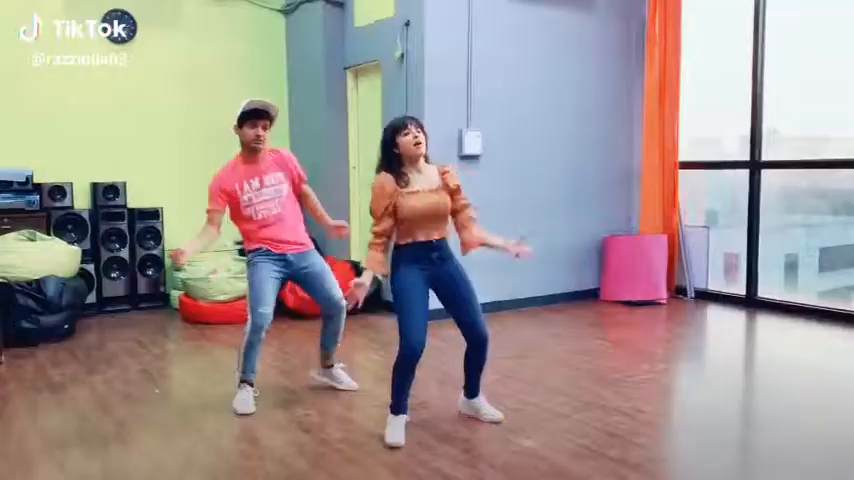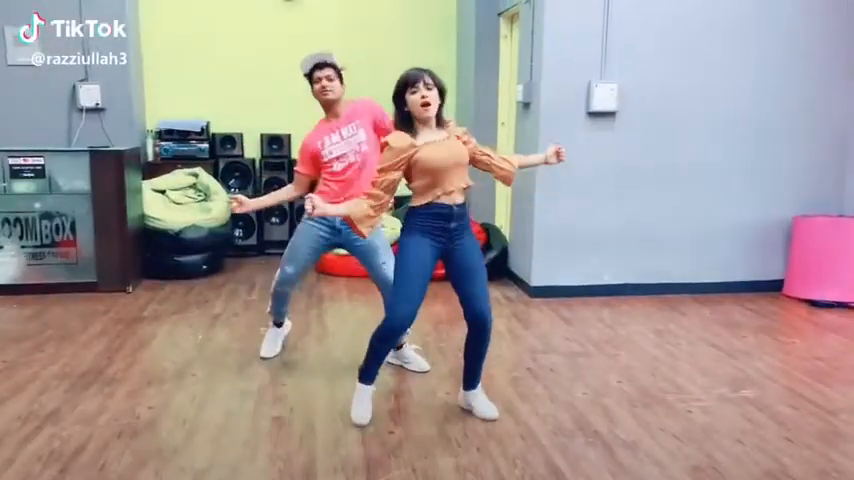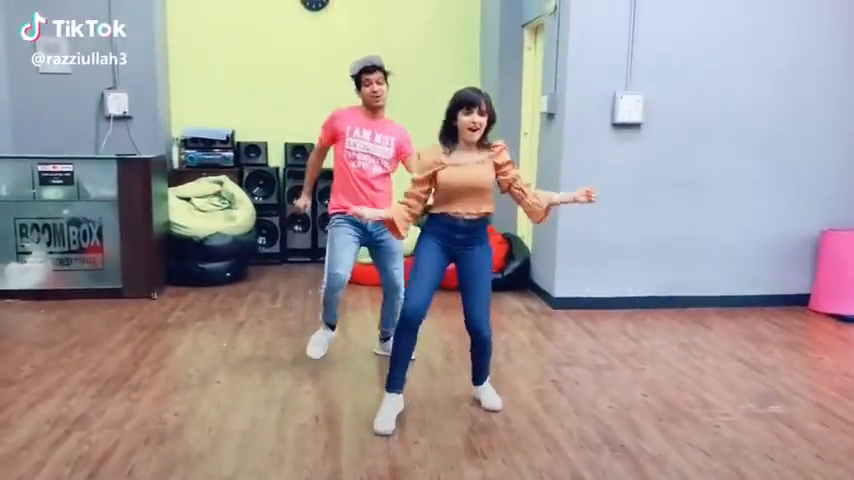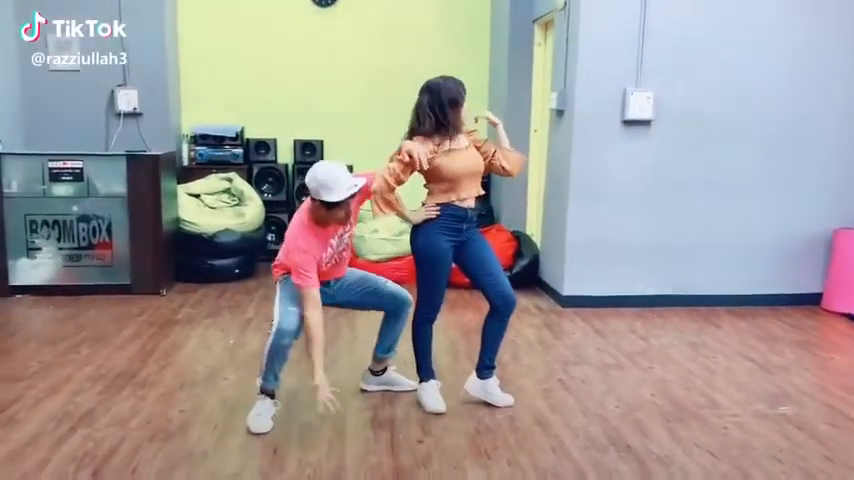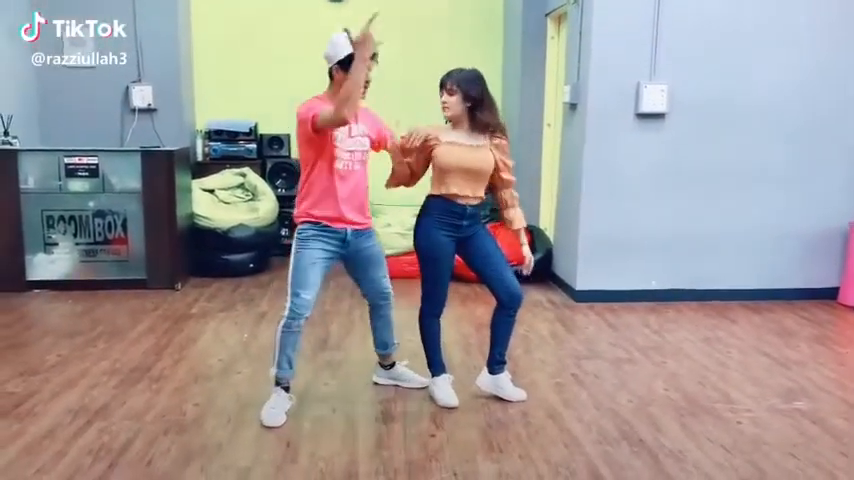
dt=1s
person 1, frame 1
left shoulder: (446, 176)
right shoulder: (388, 183)
left elbow: (466, 223)
right elbow: (381, 236)
left wrist: (505, 244)
right wrist: (369, 275)
left hip: (444, 259)
right hip: (409, 263)
left knee: (477, 334)
right knee: (413, 343)
left ankle: (471, 399)
right ankle: (397, 416)
person 1, frame 2
left shoulder: (453, 133)
right shoulder: (400, 143)
left elbow: (490, 160)
right elbow: (378, 196)
left wrist: (542, 158)
right wrist: (328, 209)
left hip: (461, 228)
right hip: (423, 230)
left knee: (480, 318)
right knee: (398, 319)
left ankle: (471, 392)
right ankle: (365, 386)
person 1, frame 3
left shoulder: (496, 155)
right shoulder: (437, 157)
left elbow: (524, 195)
right elbow: (412, 203)
left wrist: (570, 197)
right wrist: (376, 212)
left hip: (476, 240)
right hip: (437, 236)
left knee: (479, 324)
right knee: (411, 312)
left ankle: (482, 383)
right ankle: (392, 398)
person 1, frame 4
left shoulder: (469, 140)
right shoulder: (421, 147)
left elbow: (509, 165)
right elbow: (382, 186)
left wrist: (498, 127)
right wrist: (410, 217)
left hip: (469, 227)
right hip: (437, 228)
left knee: (504, 300)
right knee: (428, 309)
left ankle: (483, 378)
right ankle: (427, 383)
person 1, frame 5
left shoulder: (494, 141)
right shoulder: (432, 137)
left elbow: (505, 191)
right elbow: (409, 175)
left wrist: (523, 240)
right wrist: (399, 154)
left hip: (474, 223)
right hip: (437, 220)
left knee: (511, 295)
right knee: (434, 303)
left ankle: (494, 373)
right ankle: (439, 377)
person 2, frame 1
left shoulder: (283, 159)
right shoulder: (225, 178)
left elbow: (306, 195)
right elbow: (213, 226)
left wrist: (328, 222)
right wrist: (191, 249)
left hip: (302, 250)
right hip: (264, 256)
left knee: (336, 306)
right knee: (260, 319)
left ankle: (327, 367)
right ankle: (245, 385)
person 2, frame 2
left shoulder: (367, 110)
right shoulder: (312, 141)
right elbow: (296, 188)
right wrist: (254, 203)
right hip: (320, 219)
left knee: (392, 283)
right knee: (286, 277)
left ankle: (398, 347)
right ankle: (278, 325)
person 2, frame 3
left shoulder: (398, 133)
right shoulder: (340, 119)
right elbow: (318, 154)
right wrist: (305, 193)
left hip: (383, 221)
right hip: (346, 217)
left knee: (395, 284)
right knee: (336, 277)
left ankle: (387, 339)
right ankle: (327, 327)
person 2, frame 4
left shoulder: (348, 193)
right shoulder: (301, 239)
right elbow: (312, 311)
right wrist: (319, 375)
left hip: (338, 276)
right hip: (298, 282)
left knee: (401, 300)
right knee: (286, 328)
left ankle: (378, 372)
right ankle: (266, 396)
person 2, frame 5
left shoulder: (367, 117)
right shoulder: (313, 110)
left elbow: (395, 148)
right elbow: (338, 118)
right wrist: (358, 55)
left hip: (360, 229)
right hip: (317, 230)
left knee: (381, 297)
right knee: (298, 310)
left ankle: (387, 366)
right ankle: (281, 389)
